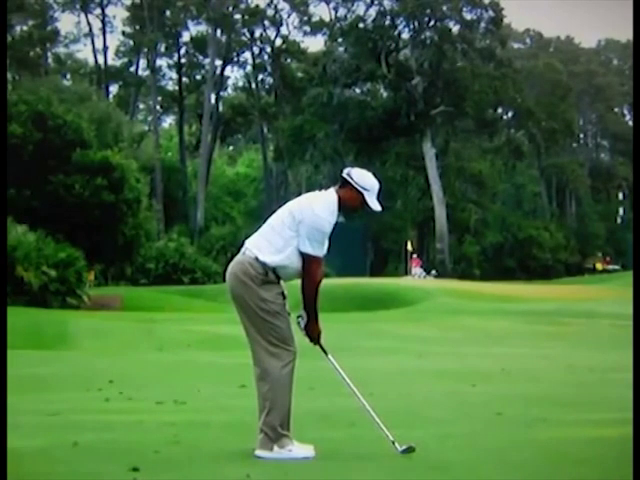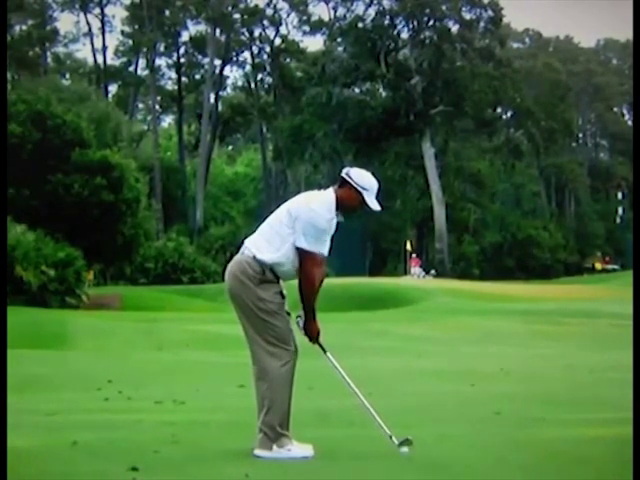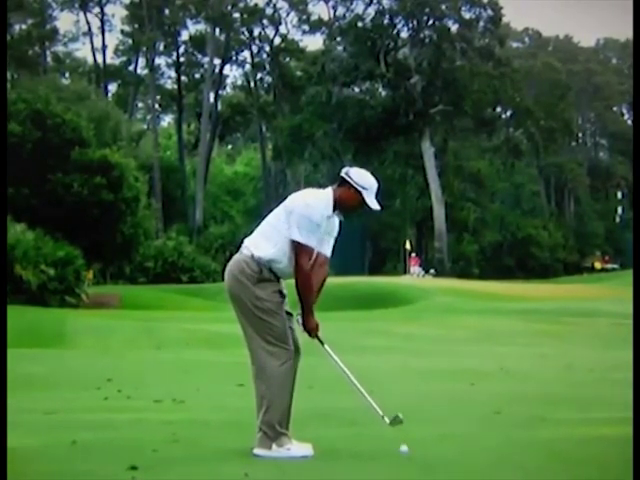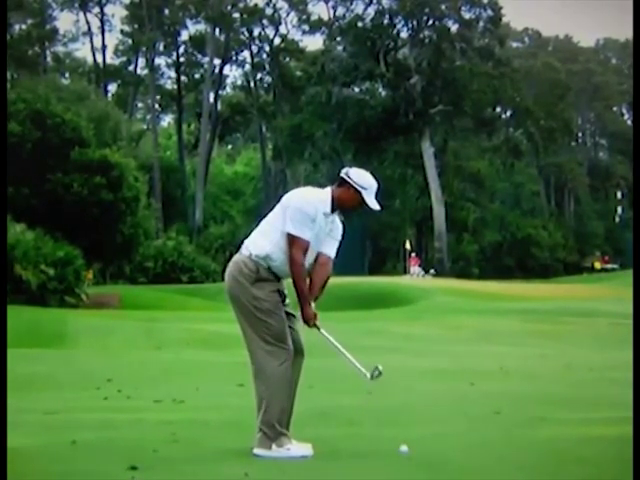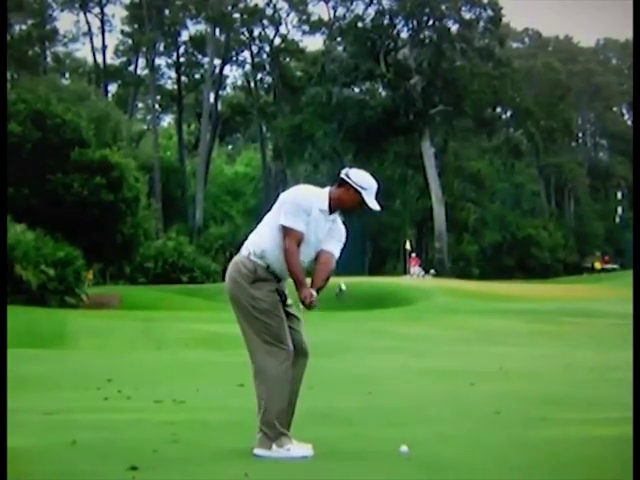
dt=1s
person 1, frame 1
left shoulder: (323, 206)
right shoulder: (321, 212)
left elbow: (315, 268)
right elbow: (310, 271)
left wrist: (309, 315)
right wrist: (313, 320)
left hip: (252, 274)
right hip: (255, 277)
left knee: (274, 356)
right knee: (278, 356)
left ankle: (274, 437)
right ankle: (274, 441)
person 1, frame 2
left shoulder: (328, 214)
right shoulder: (316, 210)
left elbow: (318, 267)
right elbow: (307, 269)
left wrist: (309, 314)
right wrist: (310, 318)
left hip: (258, 277)
right hip: (252, 276)
left knee: (280, 354)
right knee: (278, 356)
left ankle: (274, 436)
right ankle: (272, 441)
person 1, frame 3
left shoulder: (332, 220)
right shoulder: (312, 205)
left elbow: (320, 265)
right elbow: (302, 264)
left wrist: (310, 309)
right wrist: (307, 314)
left hip: (264, 278)
right hip: (250, 275)
left knee: (286, 352)
right knee: (277, 354)
left ankle: (274, 435)
right ankle: (271, 440)
person 1, frame 4
left shoulder: (334, 225)
right shoulder: (306, 201)
left elbow: (323, 264)
right elbow: (296, 256)
left wrist: (311, 302)
right wrist: (304, 304)
left hip: (269, 280)
right hip: (250, 275)
left knee: (292, 352)
right knee: (276, 354)
left ankle: (275, 434)
right ankle: (270, 440)
person 1, frame 5
left shoulder: (337, 228)
right shoulder: (302, 197)
left elbow: (326, 261)
right elbow: (290, 246)
left wrist: (313, 291)
right wrist: (302, 287)
left hip: (272, 282)
right hip: (250, 275)
left knee: (296, 352)
right knee: (276, 354)
left ankle: (276, 434)
right ankle: (271, 440)
